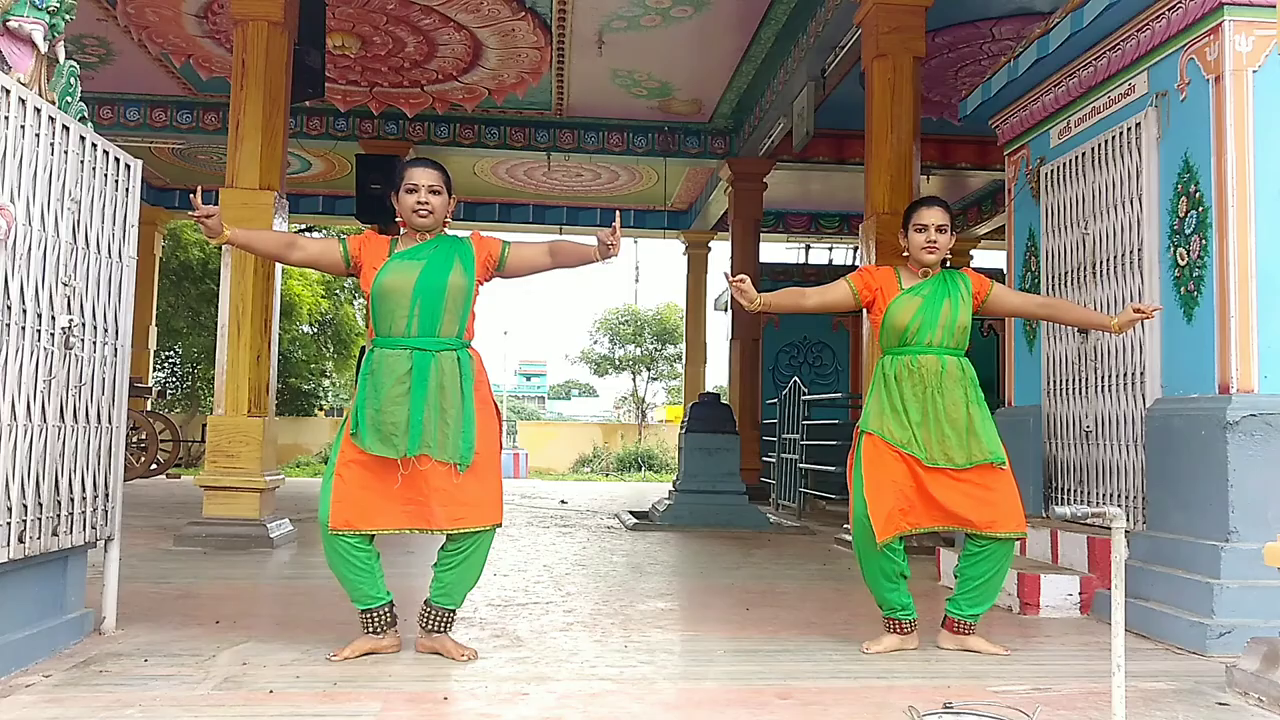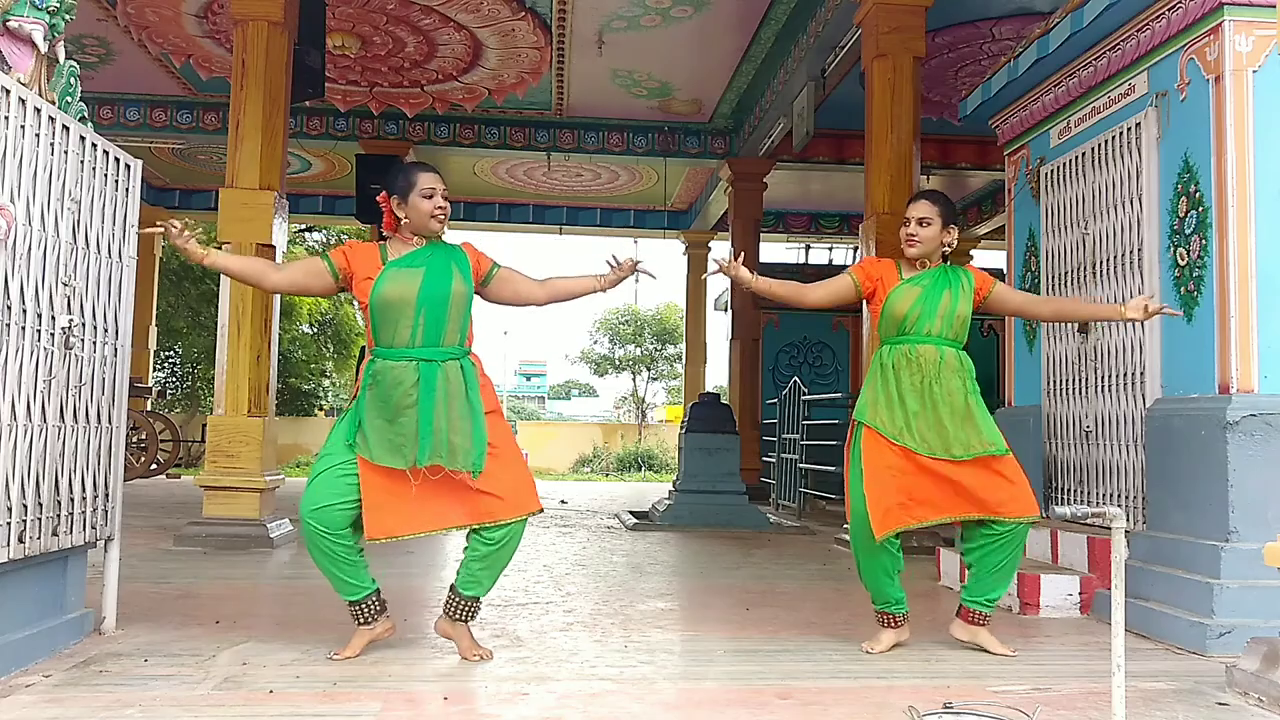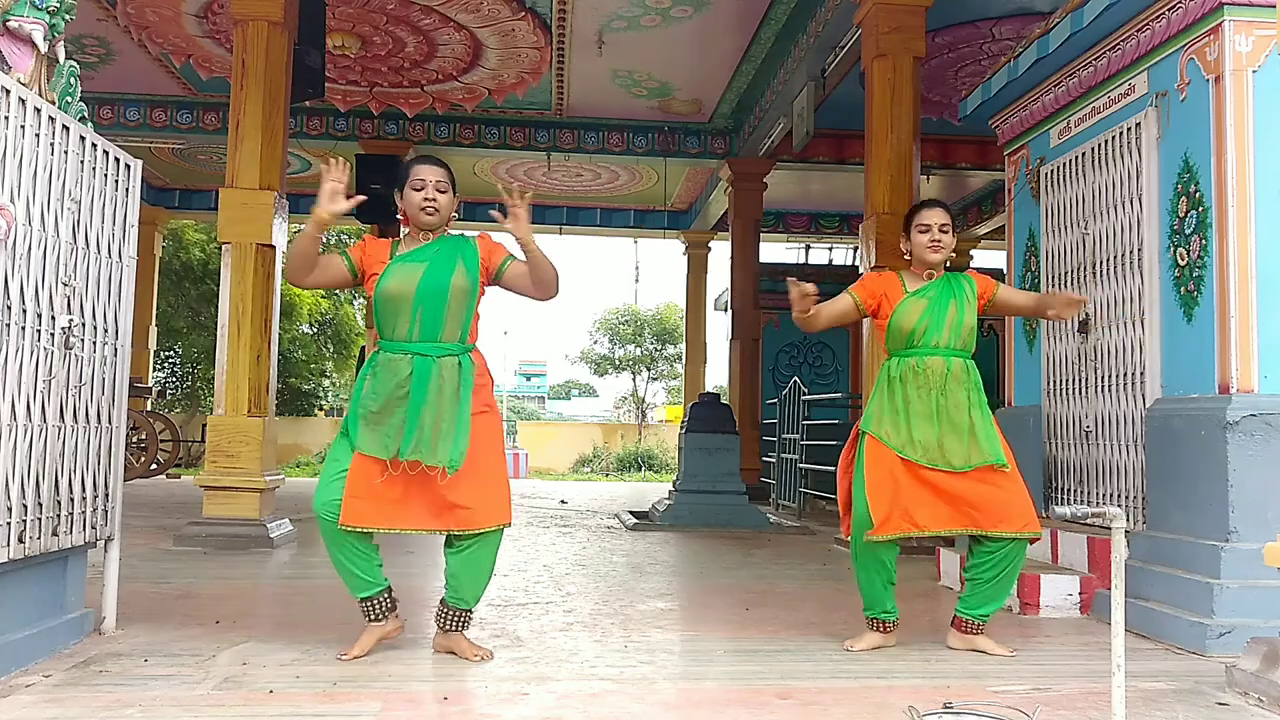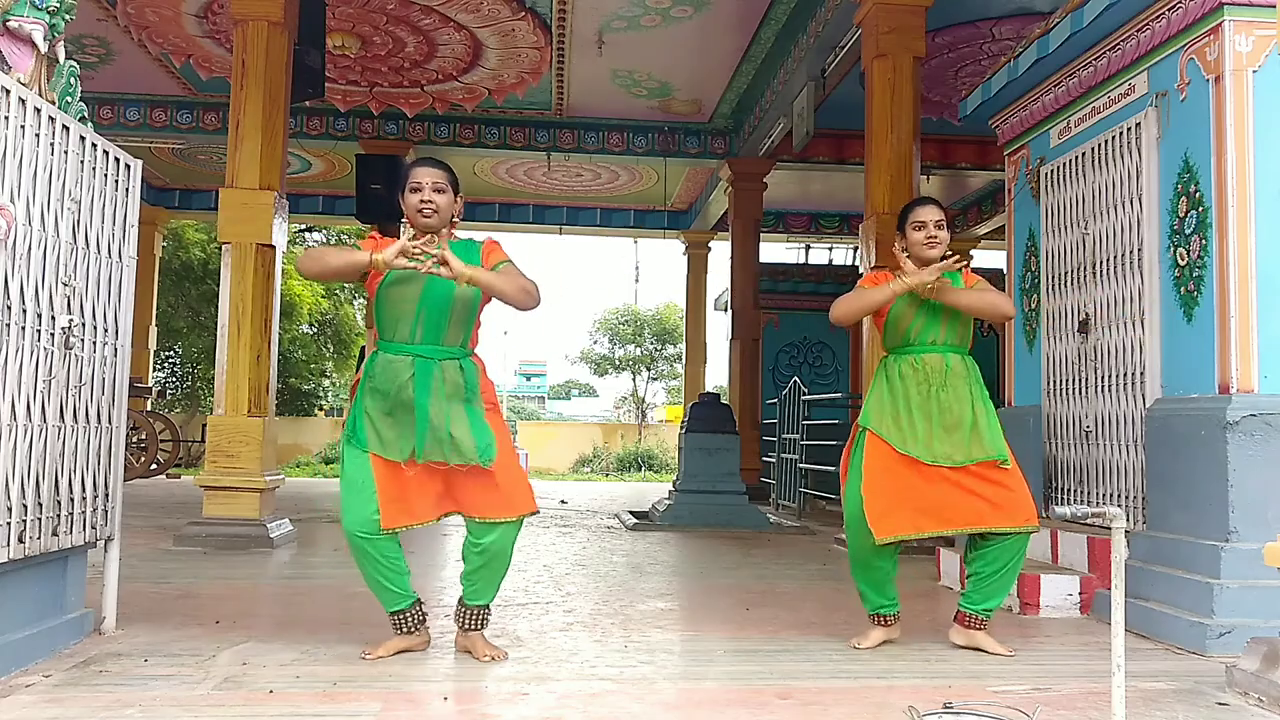
dt=0.7s
person 1, frame 1
left shoulder: (474, 251)
right shoulder: (369, 249)
left elbow: (548, 254)
right elbow: (294, 247)
left wrist: (595, 251)
right wrist: (227, 233)
left hip: (454, 396)
right hip: (384, 395)
left knee: (472, 514)
right knee: (342, 513)
left ankle: (435, 626)
right ankle: (379, 627)
person 1, frame 2
left shoulder: (465, 259)
right shoulder: (359, 258)
left elbow: (536, 292)
right elbow: (275, 276)
left wrist: (606, 280)
right wrist: (200, 251)
left hip: (460, 401)
right hip: (384, 404)
left knee: (506, 510)
right knee: (320, 515)
left ankle: (458, 616)
right ankle: (371, 616)
person 1, frame 3
left shoulder: (477, 250)
right shoulder: (373, 253)
left elbow: (544, 288)
right elbow: (301, 273)
left wrist: (526, 241)
right wrist: (320, 219)
left hip: (458, 396)
right hip: (385, 396)
left knee: (475, 514)
right knee: (334, 506)
left ankle: (452, 627)
right ankle: (381, 614)
person 1, frame 4
left shoulder: (481, 254)
right shoulder: (380, 249)
left elbow: (530, 296)
right elbow: (308, 264)
left wrist: (463, 272)
right wrist: (392, 254)
left hip: (457, 398)
right hip: (384, 400)
left knee: (499, 507)
right knee: (364, 523)
left ankle: (470, 627)
right ankle: (410, 627)
person 2, frame 1
left shoulder: (968, 285)
right shoulder: (876, 280)
left elbow: (1040, 305)
right elbow: (810, 297)
left wrist: (1113, 322)
right wrist: (759, 301)
left hip: (957, 414)
right hip: (894, 413)
left knee: (996, 518)
right knee: (874, 518)
left ankle: (960, 625)
right ankle: (900, 624)
person 2, frame 2
left shoulder: (969, 281)
right shoulder: (877, 272)
left elbow: (1042, 306)
right elbow: (809, 294)
left wrist: (1121, 312)
right wrist: (752, 282)
left hip: (954, 406)
right hip: (890, 406)
left knee: (1008, 505)
right knee: (872, 512)
left ankle: (972, 616)
right ankle: (892, 619)
person 2, frame 3
left shoulder: (972, 286)
right shoulder: (880, 285)
left elbow: (1037, 303)
right elbow: (815, 320)
left wrist: (1054, 305)
right wrist: (804, 308)
left hip: (961, 415)
right hip: (897, 415)
left knee: (1009, 520)
right knee: (871, 515)
left ankle: (968, 625)
right ankle: (880, 623)
person 2, frame 4
left shoulder: (964, 280)
right shoulder: (881, 282)
left elbow: (1006, 309)
right elbow: (837, 314)
left wrist: (935, 287)
right wrist: (905, 282)
left hip: (963, 410)
right hip: (897, 411)
left knee: (1010, 515)
right knee: (869, 517)
left ankle: (970, 620)
right ankle: (883, 617)
